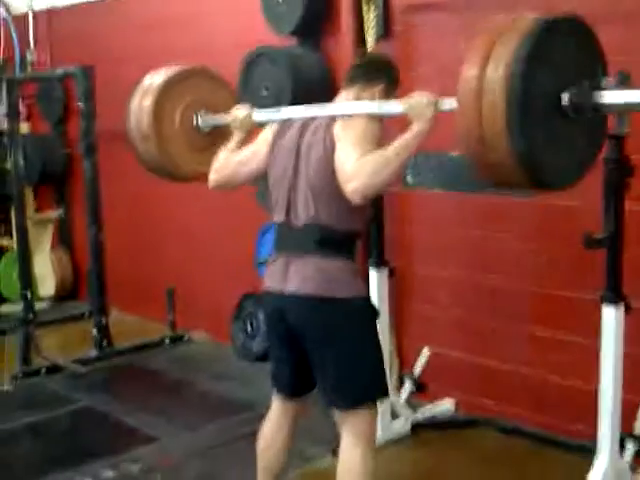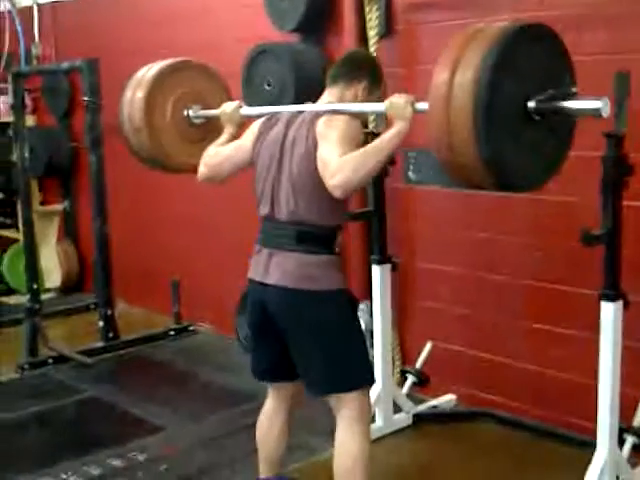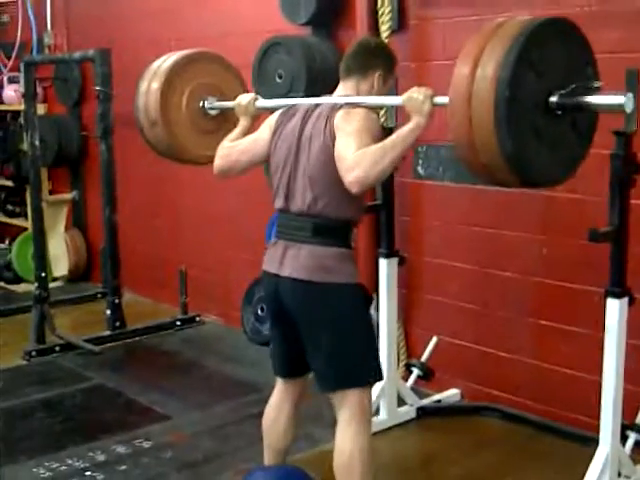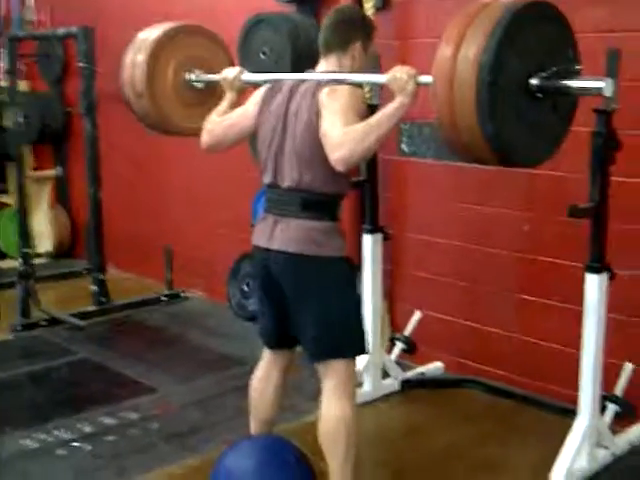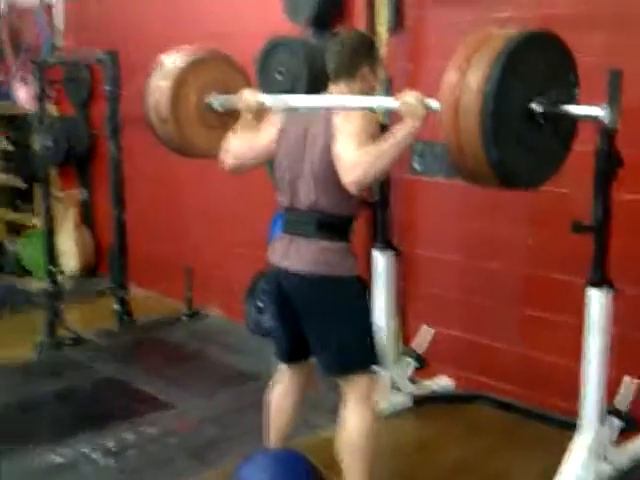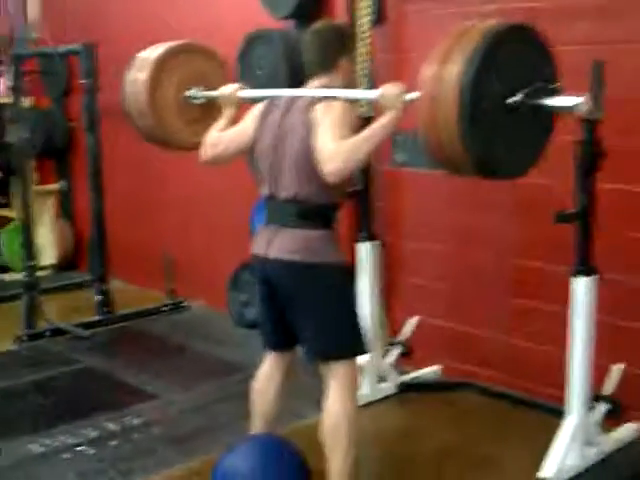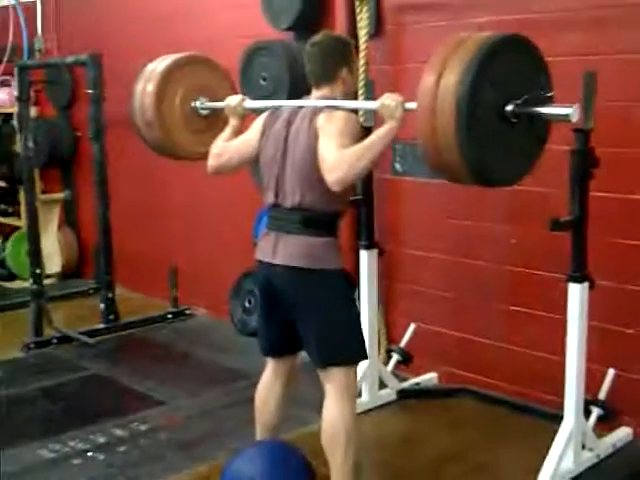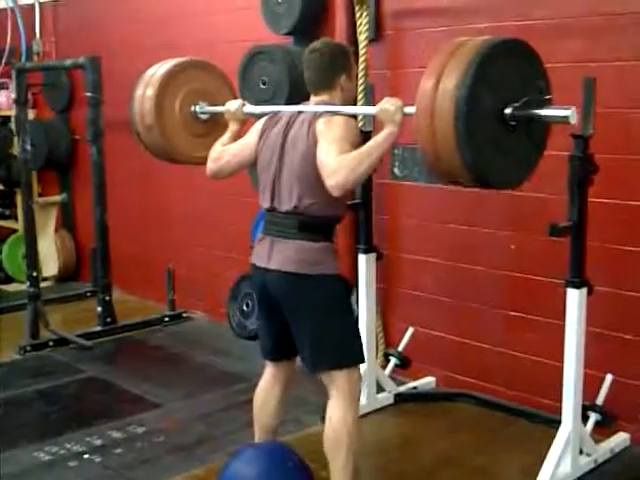
dt=0.4s
person 1, frame 1
left shoulder: (280, 128)
right shoulder: (357, 124)
left elbow: (219, 177)
right elbow: (358, 185)
left wrist: (238, 134)
right wrist: (418, 129)
left hip: (279, 283)
right hip: (329, 287)
left knee: (285, 403)
right knee: (357, 424)
person 1, frame 2
left shoulder: (268, 123)
right shoulder: (338, 122)
left elbow: (208, 170)
right elbow: (340, 180)
left wrist: (229, 127)
right wrist: (398, 128)
left hip: (264, 274)
right hip: (311, 279)
left knee: (280, 392)
right knee: (353, 408)
person 1, frame 3
left shoulder: (284, 116)
right shoulder: (356, 116)
left elbow: (223, 164)
right elbow: (356, 175)
left wrist: (244, 120)
right wrist: (416, 122)
left hip: (278, 267)
right hip: (325, 272)
left knee: (287, 385)
right knee: (354, 407)
person 1, frame 4
left shoulder: (271, 90)
right shoulder: (340, 92)
left elbow: (210, 137)
right elbow: (342, 153)
left wrist: (230, 92)
right wrist: (400, 100)
left hip: (268, 238)
right hip: (313, 245)
left knee: (274, 355)
right knee: (338, 376)
person 1, frame 5
left shoulder: (287, 115)
right shoulder: (354, 117)
left elbow: (230, 159)
right elbow: (355, 176)
left wrist: (247, 117)
right wrist: (409, 125)
left hip: (284, 258)
right hip: (326, 264)
left knee: (290, 370)
right knee: (359, 390)
person 1, frame 6
left shoulder: (268, 107)
right shoulder: (334, 108)
left elbow: (210, 151)
right elbow: (335, 165)
left wrist: (228, 108)
right wrist: (389, 116)
left hip: (268, 248)
right hip: (311, 253)
left knee: (276, 355)
right knee: (342, 375)
person 1, frame 7
left shoulder: (272, 117)
right shoulder: (336, 118)
left elbow: (216, 161)
right elbow: (337, 175)
left wrist: (233, 119)
right wrist: (389, 126)
left hip: (270, 255)
right hip: (313, 261)
left knee: (277, 364)
right knee: (340, 382)
person 1, frame 8
left shoulder: (270, 122)
right shoulder: (335, 123)
left elbow: (215, 166)
right elbow: (338, 179)
left wrist: (233, 123)
right wrist: (388, 131)
left hip: (265, 261)
right hip: (308, 267)
left knee: (276, 369)
right knee: (344, 387)
